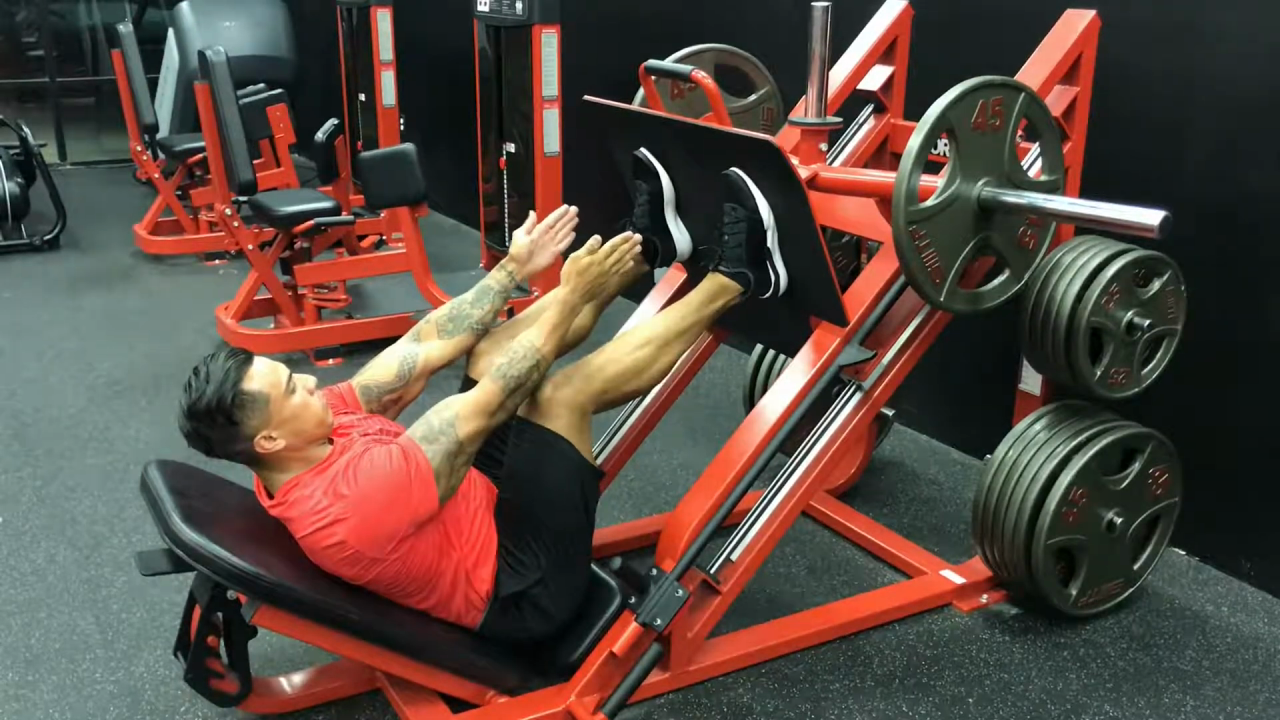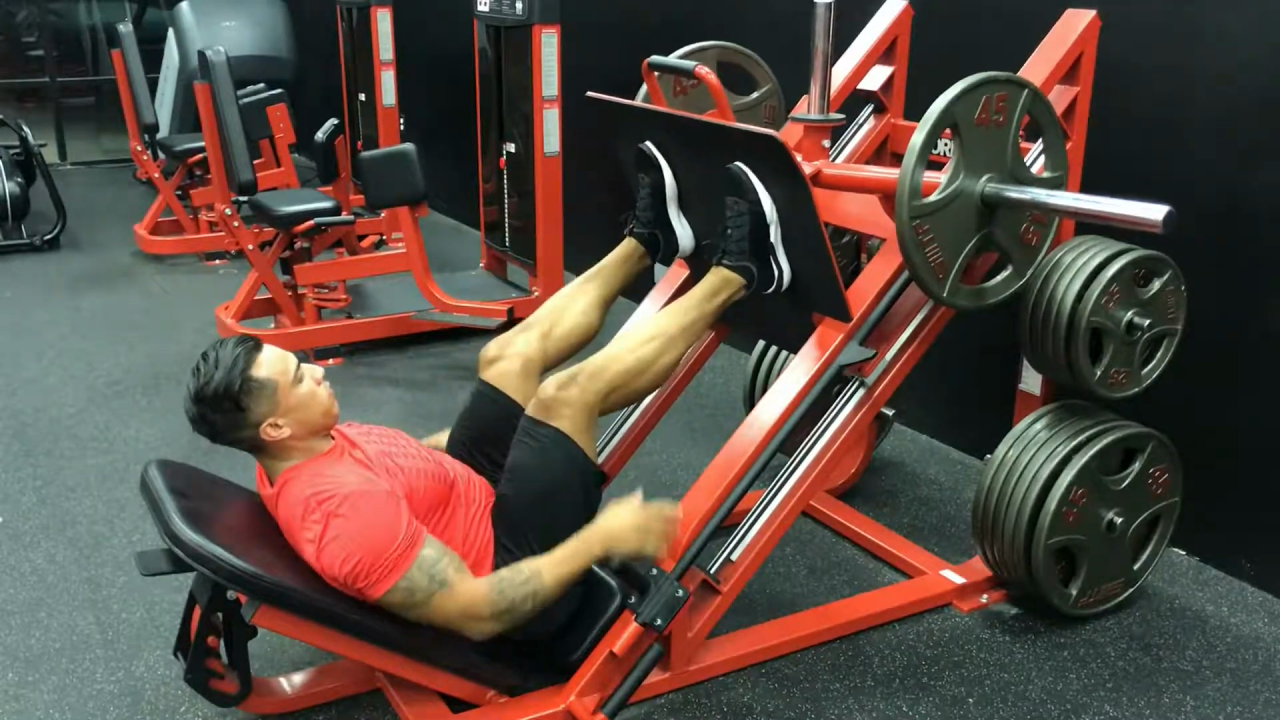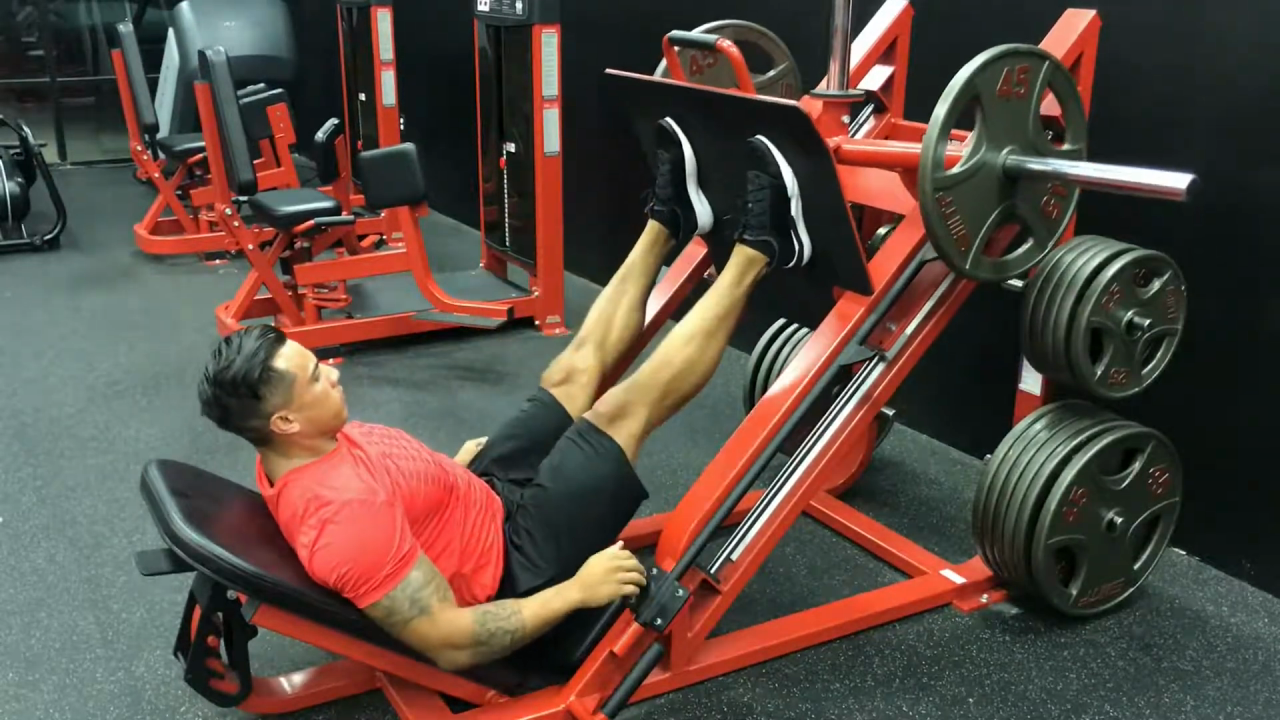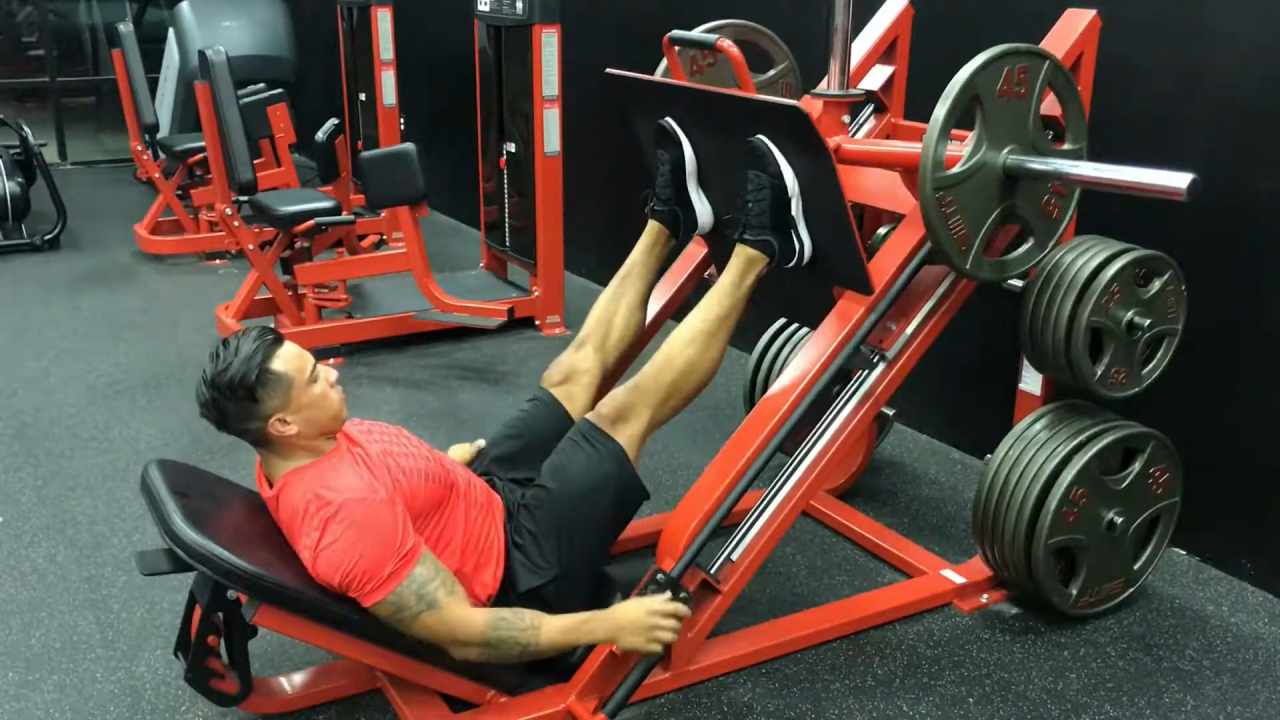
dt=0.5s
person 1, frame 1
left shoulder: (311, 432)
right shoulder: (350, 500)
left elbow: (426, 350)
right elbow: (491, 404)
left wrist: (515, 266)
right wrist: (573, 295)
left hip: (482, 509)
right hip: (520, 587)
left knee: (493, 348)
right knee: (560, 391)
left ankle: (647, 247)
right ankle: (732, 281)
person 1, frame 2
left shoulder: (294, 460)
right shoulder: (343, 513)
right elbow: (478, 614)
left wrist: (441, 444)
right wrist: (599, 540)
left hip: (476, 509)
right hip: (518, 590)
left knee: (508, 356)
right knee: (563, 396)
left ankle: (647, 240)
right ankle: (734, 276)
person 1, frame 3
left shoulder: (296, 455)
right shoulder: (342, 519)
right elbow: (451, 646)
left wrist: (454, 468)
right wrist: (578, 590)
left hip: (487, 500)
right hip: (521, 566)
left knee: (575, 371)
right knee: (622, 408)
left ankle: (667, 221)
right ankle: (756, 253)
person 1, frame 4
left shoulder: (297, 457)
right shoulder: (344, 517)
right elbow: (465, 636)
left wrist: (445, 464)
right wrist: (606, 624)
left hip: (488, 502)
right hip: (524, 570)
left knee: (574, 371)
right knee: (623, 409)
left ankle: (668, 221)
right ankle: (757, 253)
